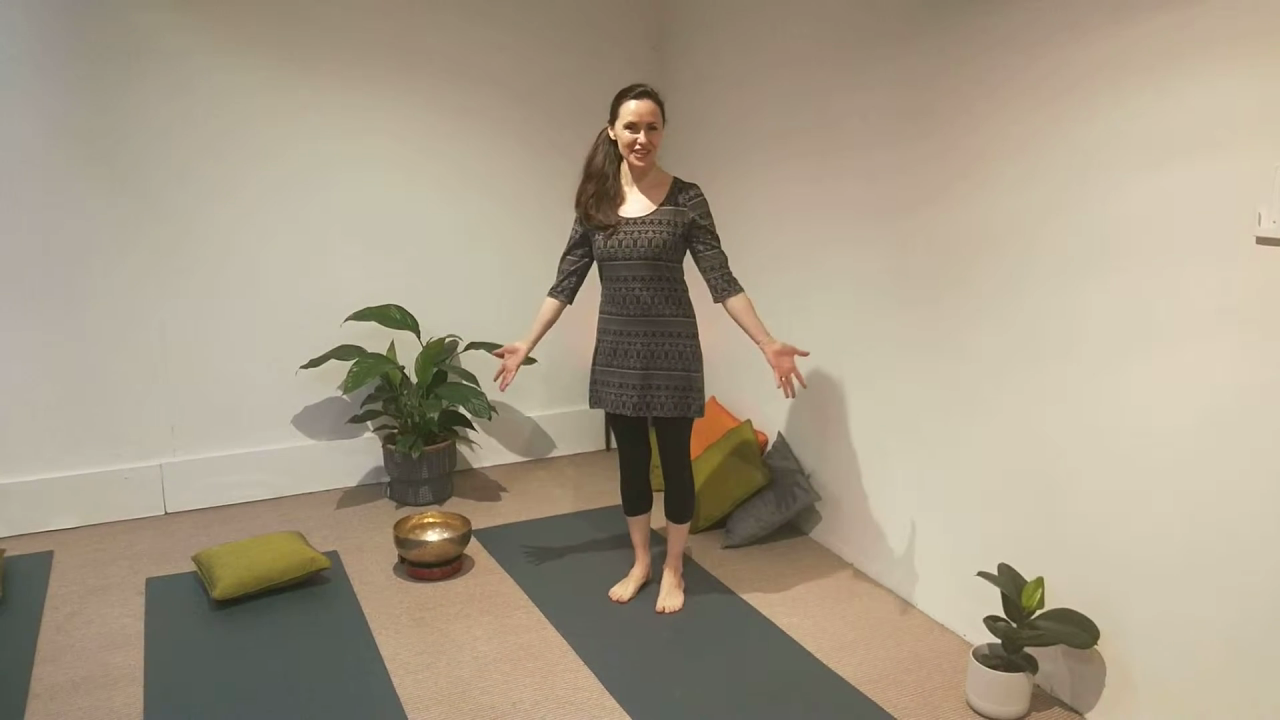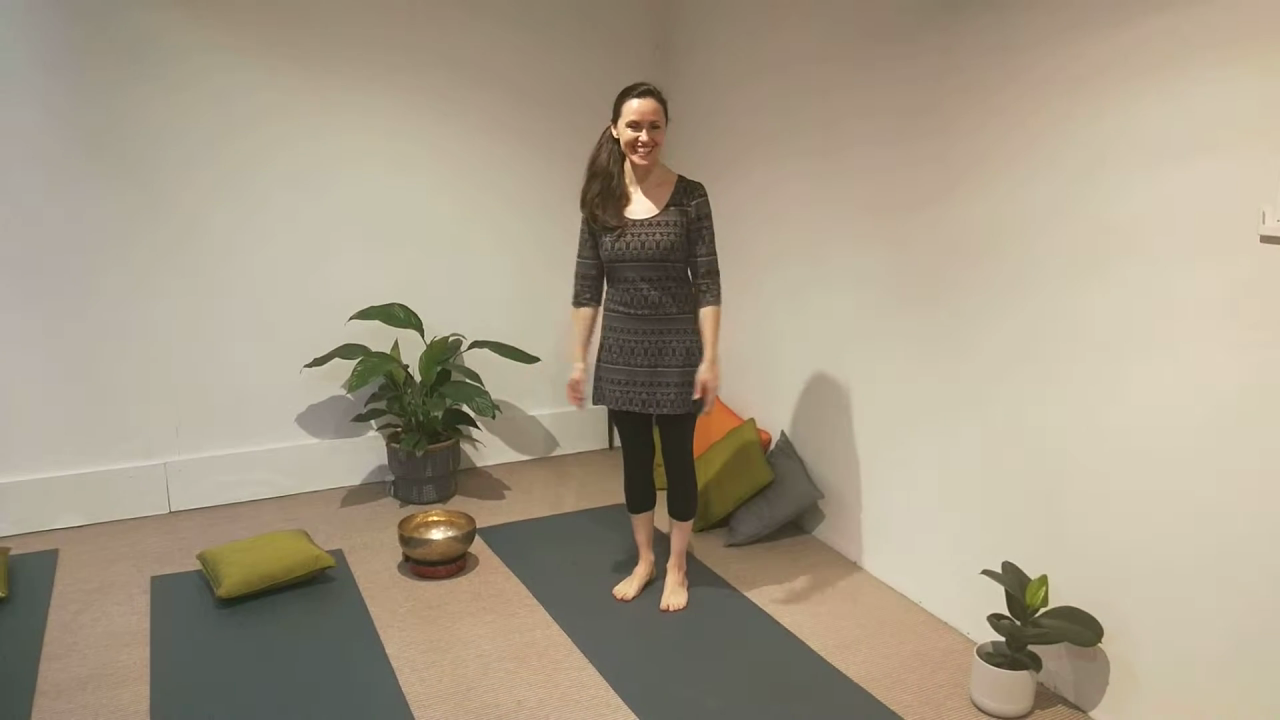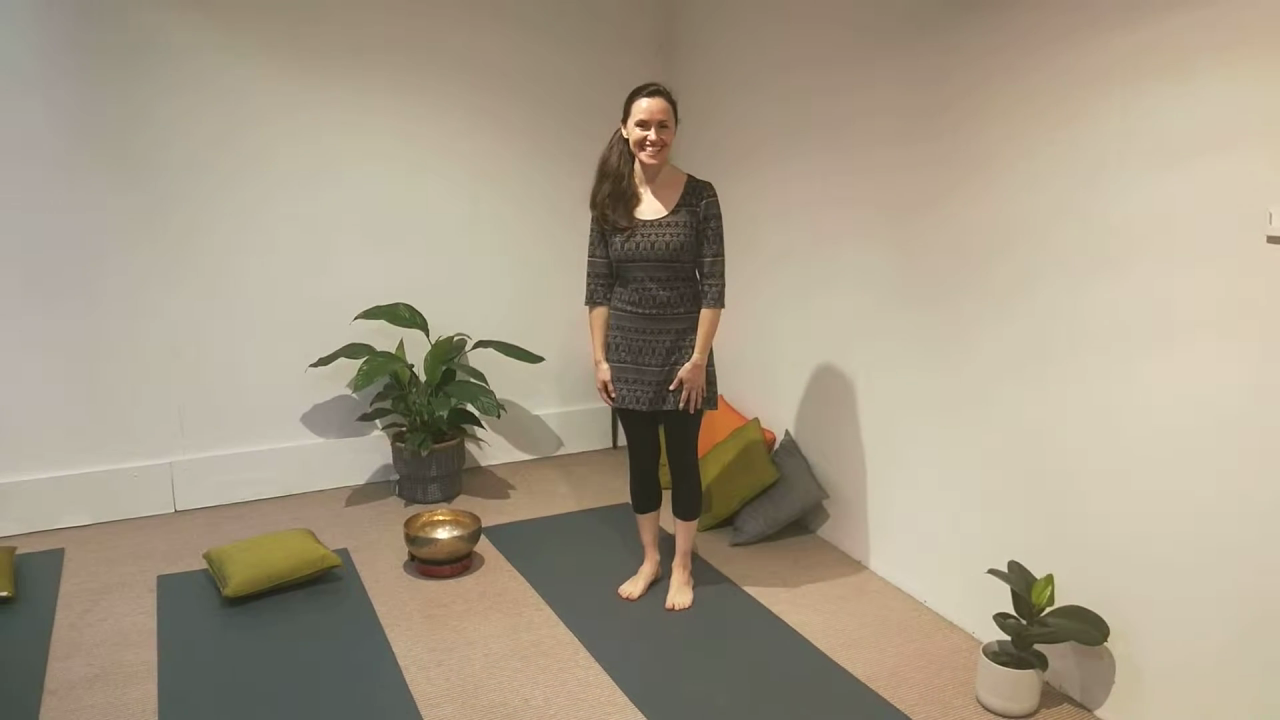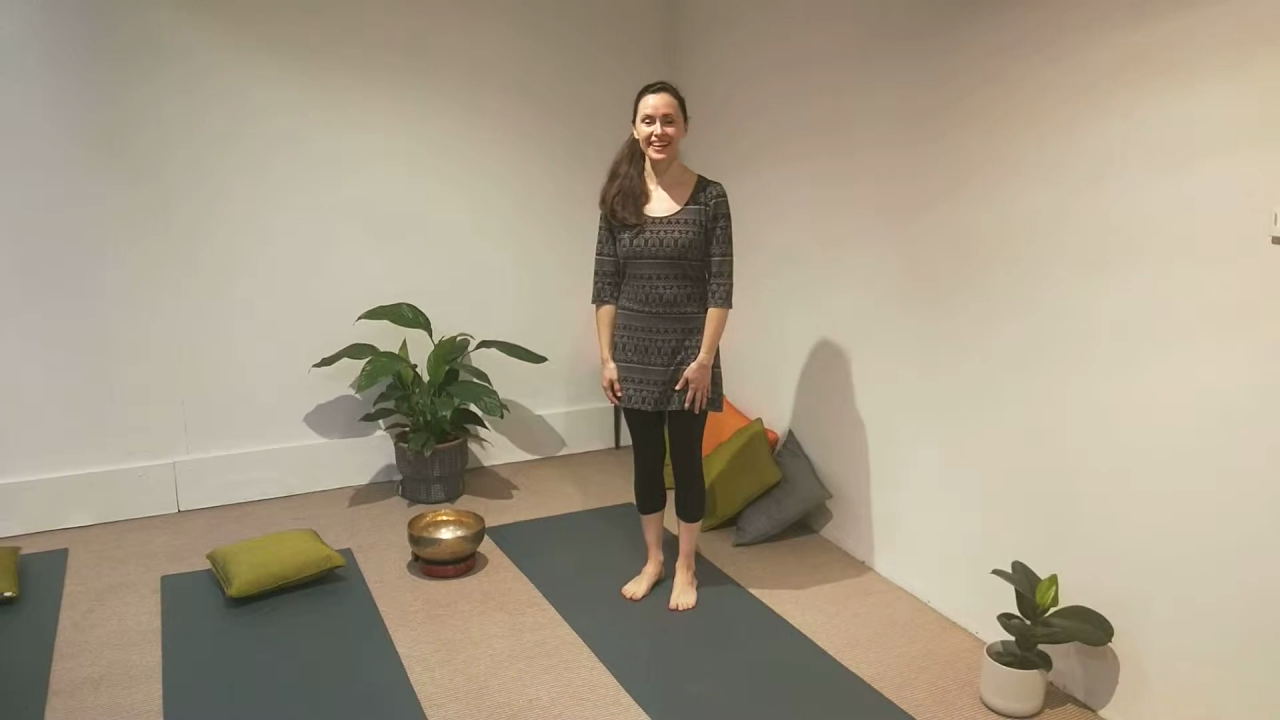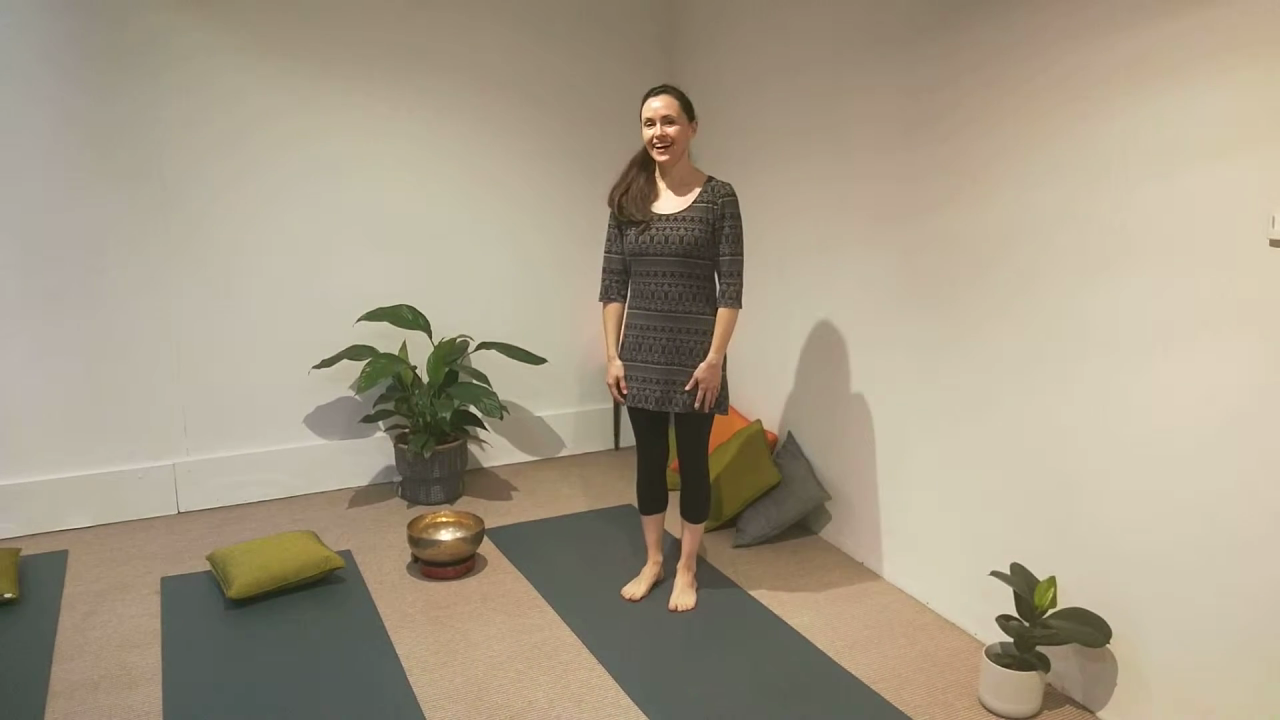
dt=0.5s
person 1, frame 1
left shoulder: (686, 199)
right shoulder: (595, 201)
left elbow: (722, 280)
right elbow: (566, 280)
left wrist: (769, 344)
right wrist: (527, 343)
left hip: (671, 348)
right hip: (616, 349)
left knee: (674, 460)
right knee: (631, 459)
left ankle: (673, 570)
right ankle: (640, 562)
person 1, frame 2
left shoulder: (691, 197)
right shoulder: (601, 199)
left elbow: (708, 284)
right elbow: (587, 286)
left wrist: (710, 358)
right wrist: (578, 358)
left hip: (675, 347)
right hip: (621, 348)
left knee: (677, 458)
right knee: (635, 457)
left ankle: (677, 567)
right ankle: (644, 560)
person 1, frame 3
left shoulder: (700, 196)
right shoulder: (609, 199)
left elbow: (713, 285)
right elbow: (598, 285)
left wrist: (698, 358)
right wrist: (599, 357)
left hip: (681, 346)
right hip: (628, 348)
left knee: (682, 458)
right knee: (641, 457)
left ankle: (682, 568)
right ankle: (649, 560)
person 1, frame 4
left shoulder: (710, 196)
right shoulder: (619, 197)
left elbow: (721, 286)
right elbow: (605, 283)
left wrist: (705, 358)
right wrist: (606, 356)
left hip: (687, 347)
right hip: (634, 348)
left knee: (685, 459)
right knee: (646, 457)
left ankle: (685, 568)
right ankle: (653, 560)
person 1, frame 5
left shoulder: (718, 196)
right shoulder: (628, 197)
left elbow: (731, 286)
right elbow: (612, 282)
left wrist: (715, 357)
right wrist: (612, 353)
left hip: (693, 347)
right hip: (641, 347)
left knee: (692, 459)
right knee: (649, 457)
left ankle: (687, 569)
right ankle: (652, 561)
